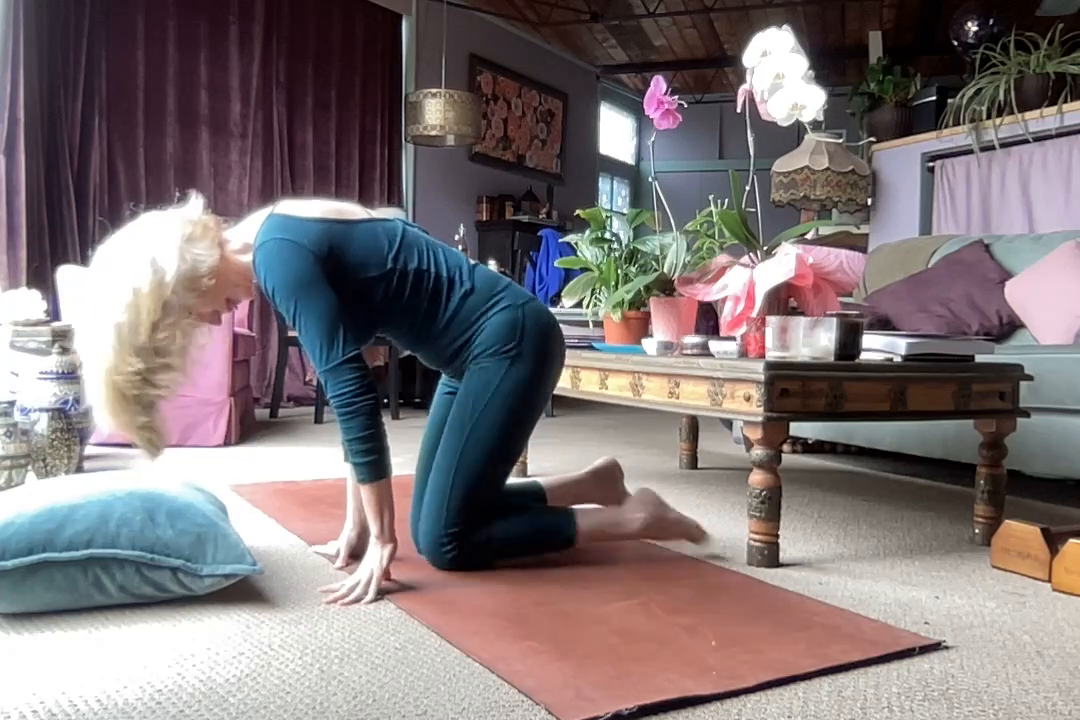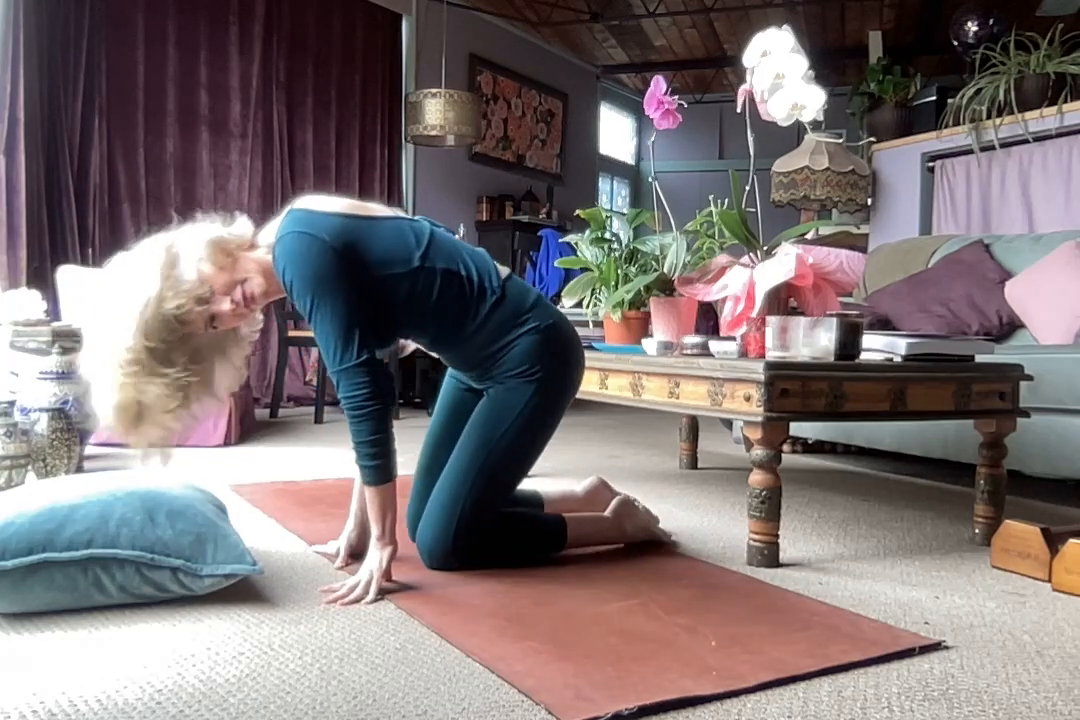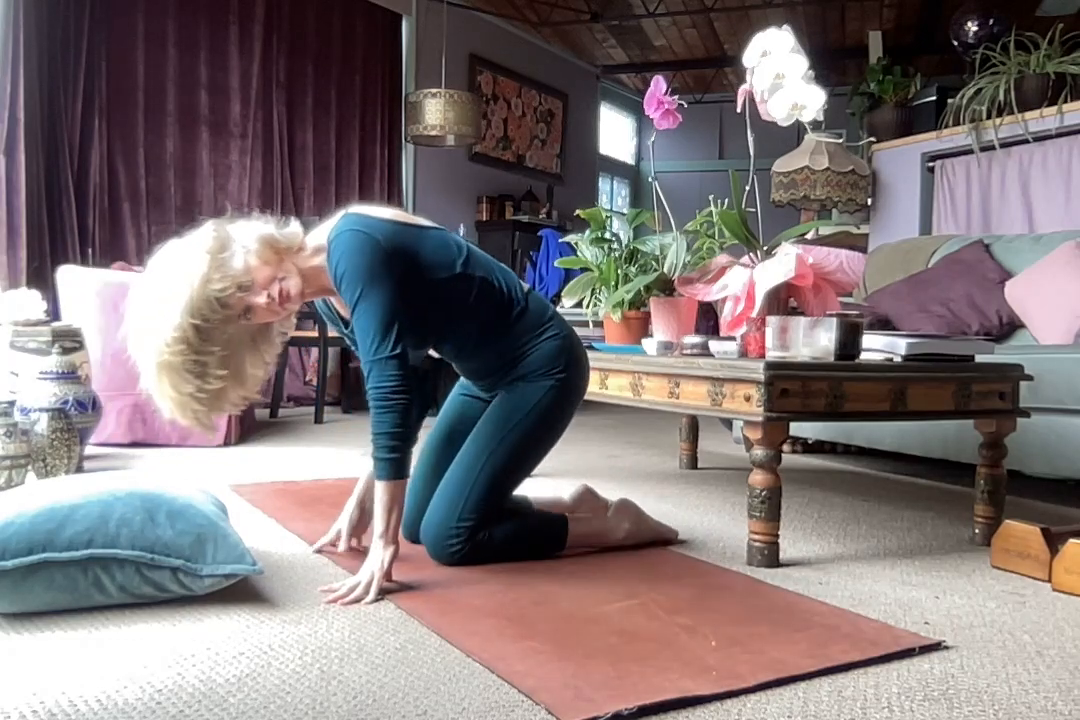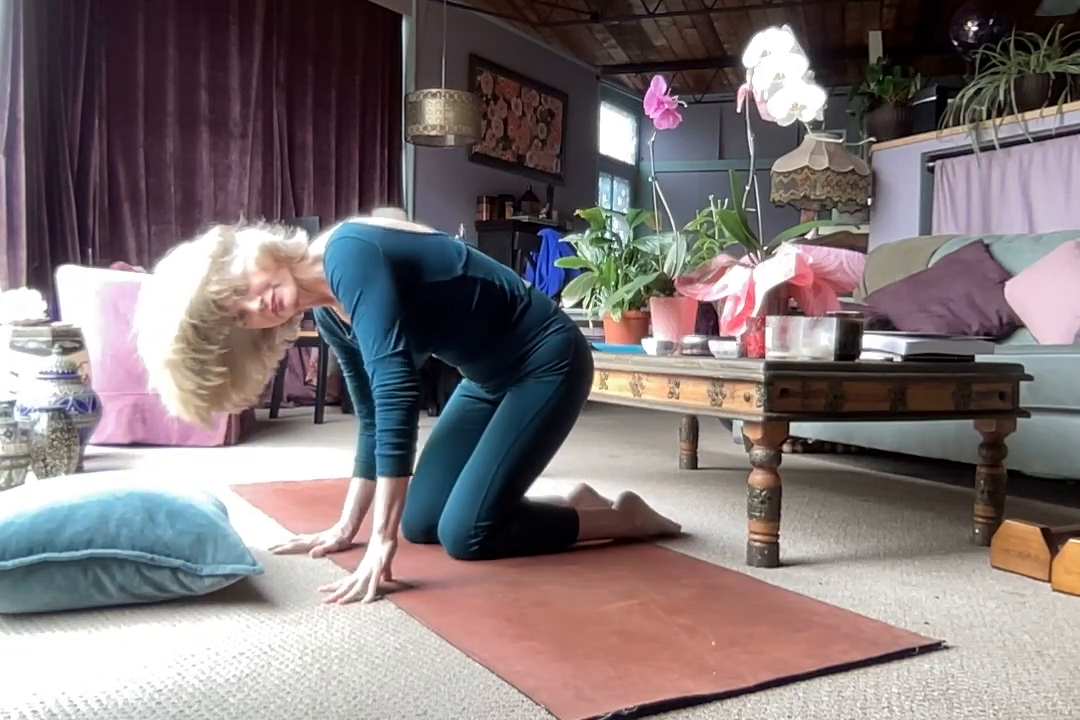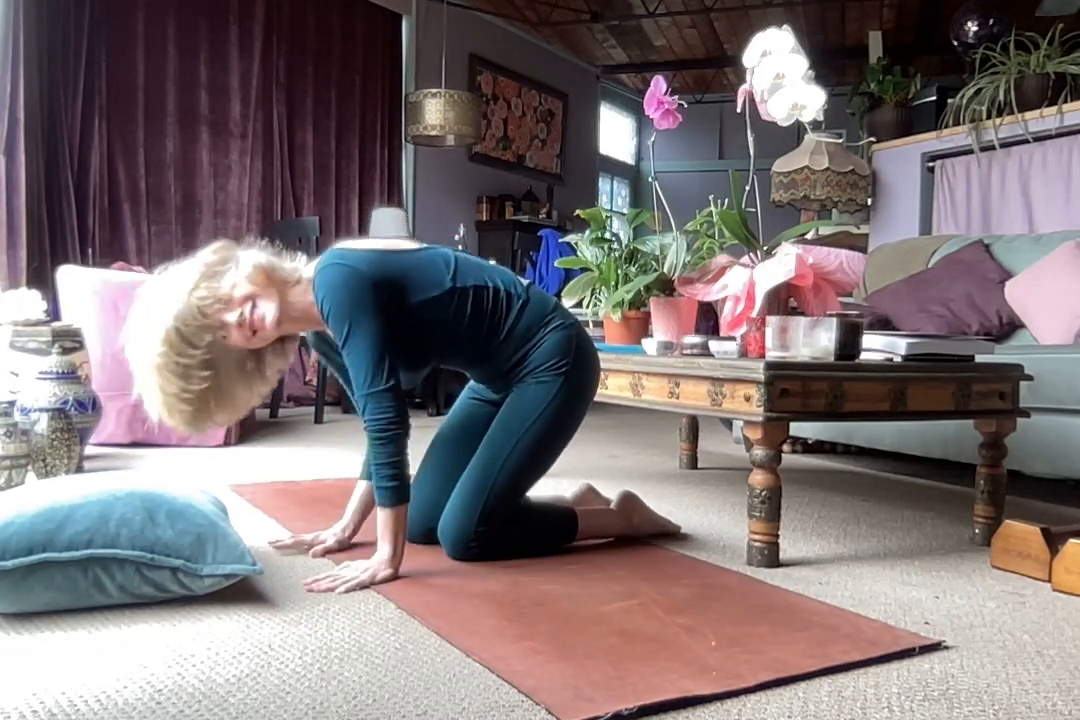
dt=0.5s
person 1, frame 1
left shoulder: (280, 254)
right shoulder: (284, 248)
left elbow: (350, 391)
right elbow: (353, 393)
left wrist: (380, 540)
right wrist: (359, 520)
left hip: (510, 343)
right hip: (475, 355)
left knee: (443, 540)
right knee: (448, 513)
left ankle: (637, 516)
right ankle: (592, 483)
person 1, frame 2
left shoulder: (299, 248)
right shoulder: (297, 269)
left elbow: (363, 392)
right elbow: (369, 394)
left wrist: (380, 543)
right wrist: (362, 523)
left hip: (530, 354)
right hip: (480, 360)
left knee: (446, 543)
right knee: (429, 516)
left ankle: (617, 522)
right ankle: (587, 497)
person 1, frame 3
left shoulder: (352, 247)
right shoulder: (328, 301)
left elbow: (391, 392)
right elbow: (397, 399)
left wrist: (382, 545)
right wrist: (360, 507)
left hip: (541, 364)
right hip: (487, 376)
left knee: (449, 537)
right knee: (419, 522)
left ankle: (616, 524)
right ankle: (575, 505)
person 1, frame 4
left shoulder: (349, 254)
right shoulder: (329, 316)
left elbow: (397, 392)
right elbow: (374, 417)
left wrist: (381, 540)
right wrist: (346, 526)
left hip: (546, 362)
right hip: (489, 378)
left knee: (465, 535)
right knee: (419, 523)
left ankle: (624, 517)
right ankle: (575, 503)
person 1, frame 5
left shoulder: (336, 279)
right shoulder: (321, 338)
left elbow: (384, 420)
right elbow: (382, 426)
left wrist: (386, 558)
right wrist: (347, 526)
left hip: (550, 359)
right hip: (500, 374)
left knee: (464, 535)
right knee: (421, 522)
left ankle: (622, 517)
right ankle: (577, 501)
